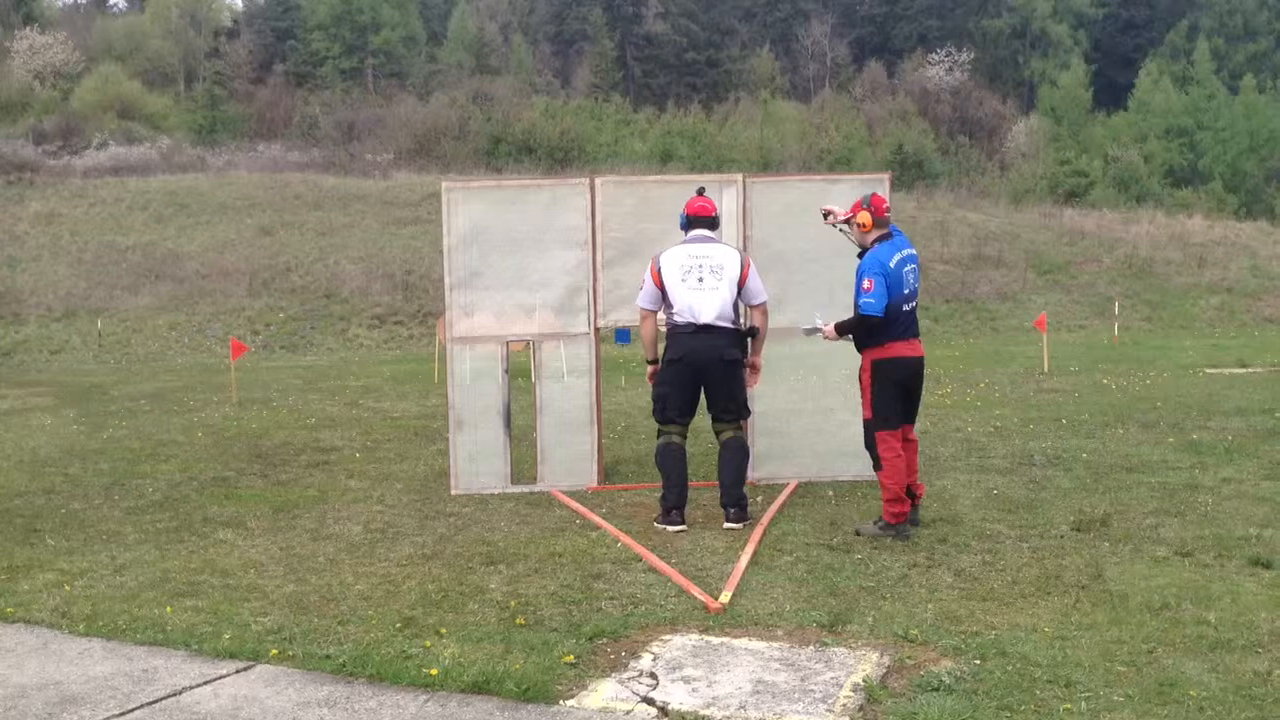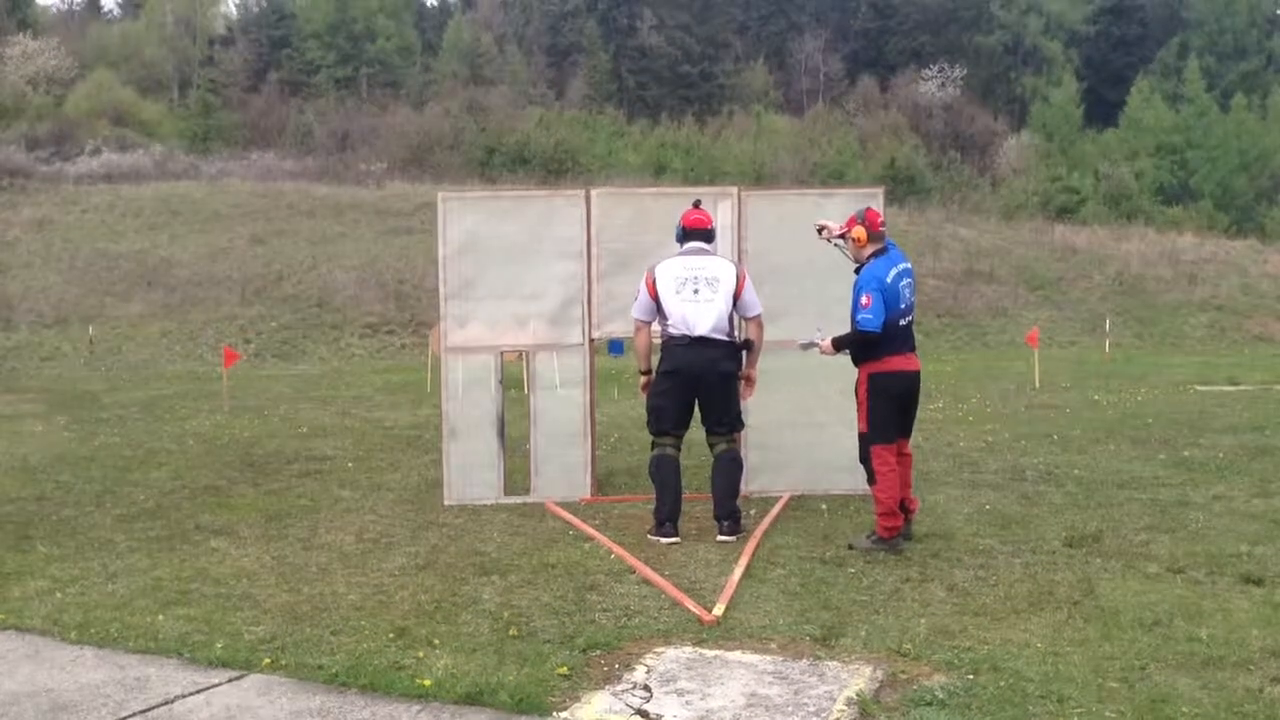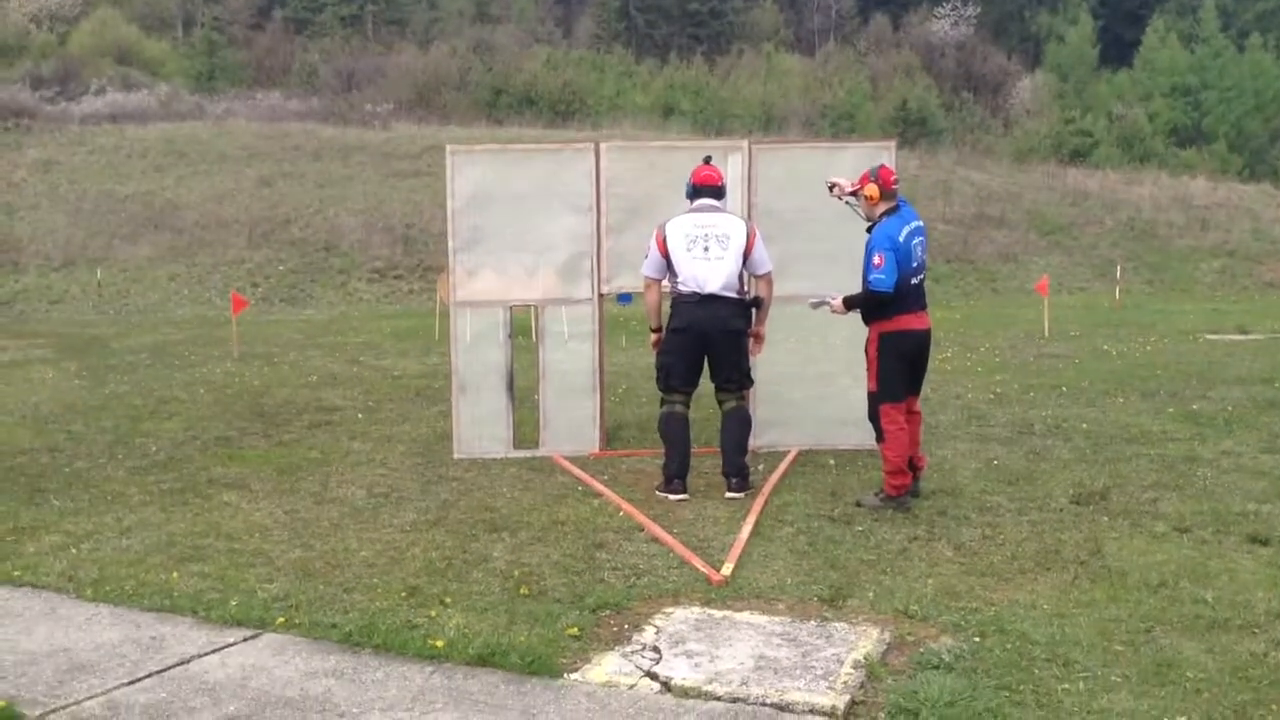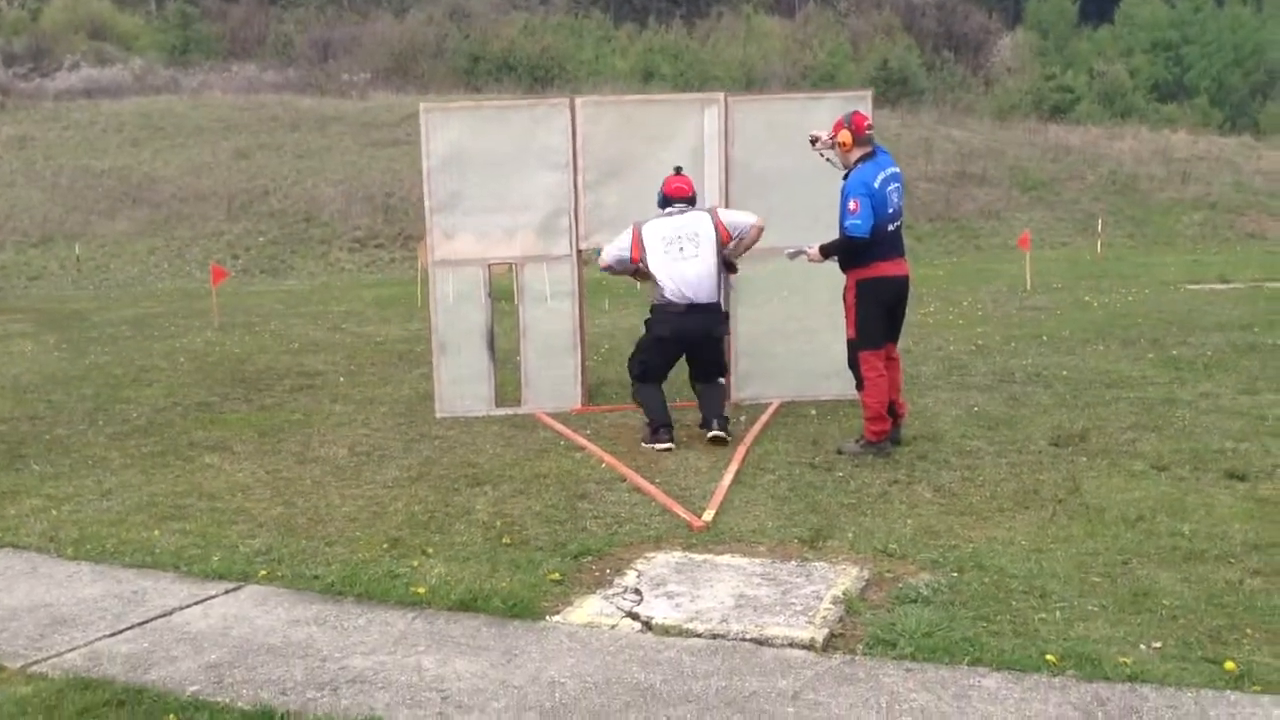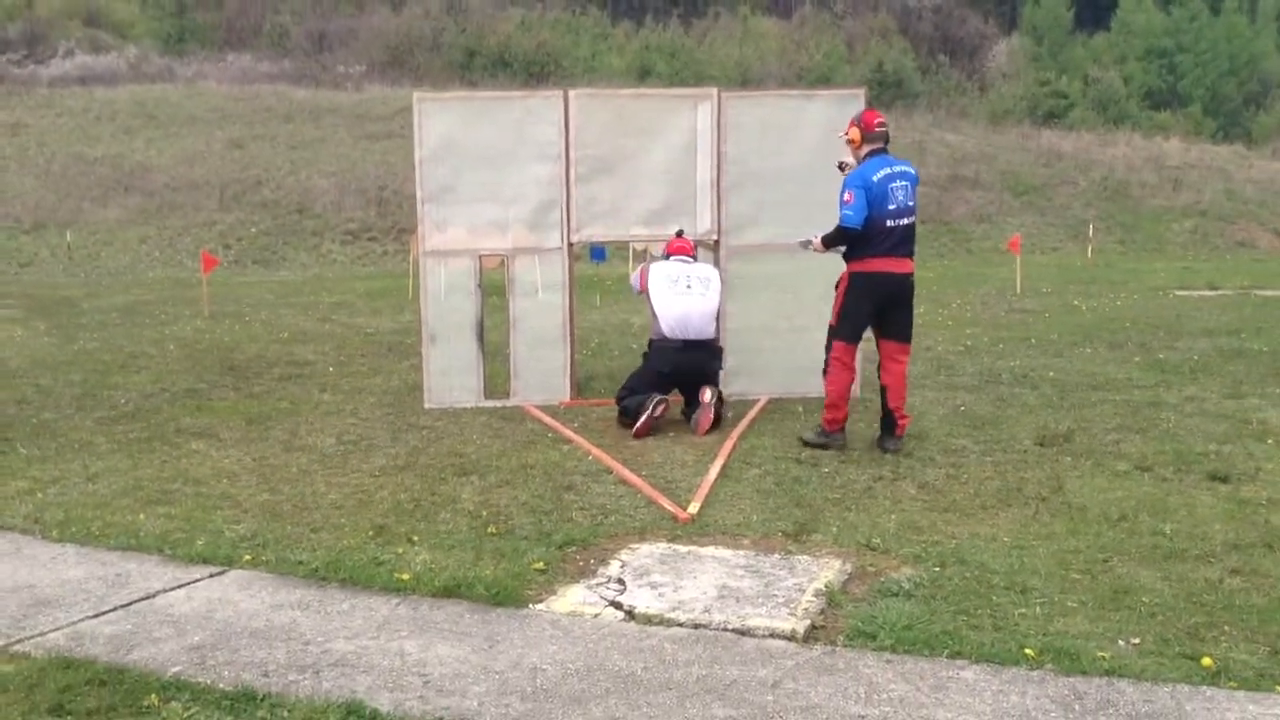
dt=1s
person 1, frame 1
left shoulder: (873, 262)
right shoulder: (903, 244)
left elbow: (870, 316)
right elbow: (886, 229)
left wrist: (839, 329)
right wrist: (845, 218)
left hip: (884, 360)
right hip: (912, 354)
left knee: (884, 439)
right knee: (904, 433)
left ankle: (895, 519)
right ankle: (911, 503)
person 1, frame 2
left shoulder: (870, 277)
right shoulder: (898, 258)
left elbow: (868, 332)
right elbow: (880, 243)
left wrist: (836, 344)
right wrist: (840, 231)
left hip: (881, 375)
right hip: (908, 368)
left knee: (879, 453)
right knee: (899, 447)
left ankle: (888, 532)
right ankle: (904, 518)
person 1, frame 3
left shoulder: (882, 235)
right shoulder: (910, 216)
left elbow: (880, 291)
right elbow: (892, 201)
left wrist: (847, 303)
right wrist: (852, 190)
left hip: (892, 333)
right hip: (919, 327)
left knee: (887, 411)
right knee: (908, 406)
left ankle: (896, 489)
right ankle: (912, 475)
person 1, frame 4
left shoulder: (857, 182)
right shoulder: (888, 163)
left elbow: (856, 238)
right elbow: (873, 148)
left wrist: (823, 251)
right wrist: (831, 142)
left hip: (868, 280)
right hip: (897, 274)
left knee: (867, 359)
right knee: (887, 353)
left ankle: (876, 436)
right ankle: (894, 423)
person 1, frame 5
left shoulder: (859, 178)
right shoulder: (909, 171)
left elbow: (850, 228)
left wrist: (825, 242)
left hip: (866, 275)
right hip: (902, 275)
left knee: (840, 351)
right knee: (895, 354)
left ankle: (833, 428)
right ankle: (893, 431)
person 2, frame 1
left shoulder: (663, 260)
right shoulder: (737, 258)
left elbow: (647, 315)
right elbow: (759, 310)
left wrist: (652, 360)
right wrist: (755, 354)
left hip: (681, 346)
right hip: (724, 346)
left knee: (672, 429)
right knee: (730, 428)
left ankle: (673, 512)
right ankle: (734, 510)
person 2, frame 2
left shoulder: (658, 271)
right shoulder: (732, 270)
left elbow: (641, 327)
right elbow: (755, 322)
left wrist: (645, 371)
right wrist: (750, 367)
left hip: (675, 358)
right hip: (719, 358)
left knee: (666, 441)
right knee: (724, 440)
left ankle: (666, 524)
right ankle: (727, 522)
person 2, frame 3
left shoulder: (668, 229)
right shoulder: (743, 228)
left elbow: (652, 284)
right elbow: (765, 280)
left wrist: (656, 328)
right wrist: (759, 323)
left hip: (685, 315)
right hip: (729, 316)
left knee: (675, 398)
right knee: (733, 397)
left ankle: (675, 481)
right ankle: (736, 479)
person 2, frame 4
left shoulder: (643, 230)
right shoulder: (712, 219)
left elbow: (605, 261)
right elbow: (756, 225)
left wrist: (638, 271)
right wrist: (731, 255)
left hip: (667, 320)
right hip: (707, 317)
left knee: (645, 378)
right knee: (709, 378)
left ankle: (660, 429)
right ankle: (715, 421)
person 2, frame 5
left shoulder: (651, 270)
right shoulder: (712, 273)
left elbow: (636, 282)
left hip: (665, 354)
right hip: (705, 355)
left knee: (626, 402)
right knee: (699, 406)
left ankle: (647, 406)
right ankle: (704, 406)
